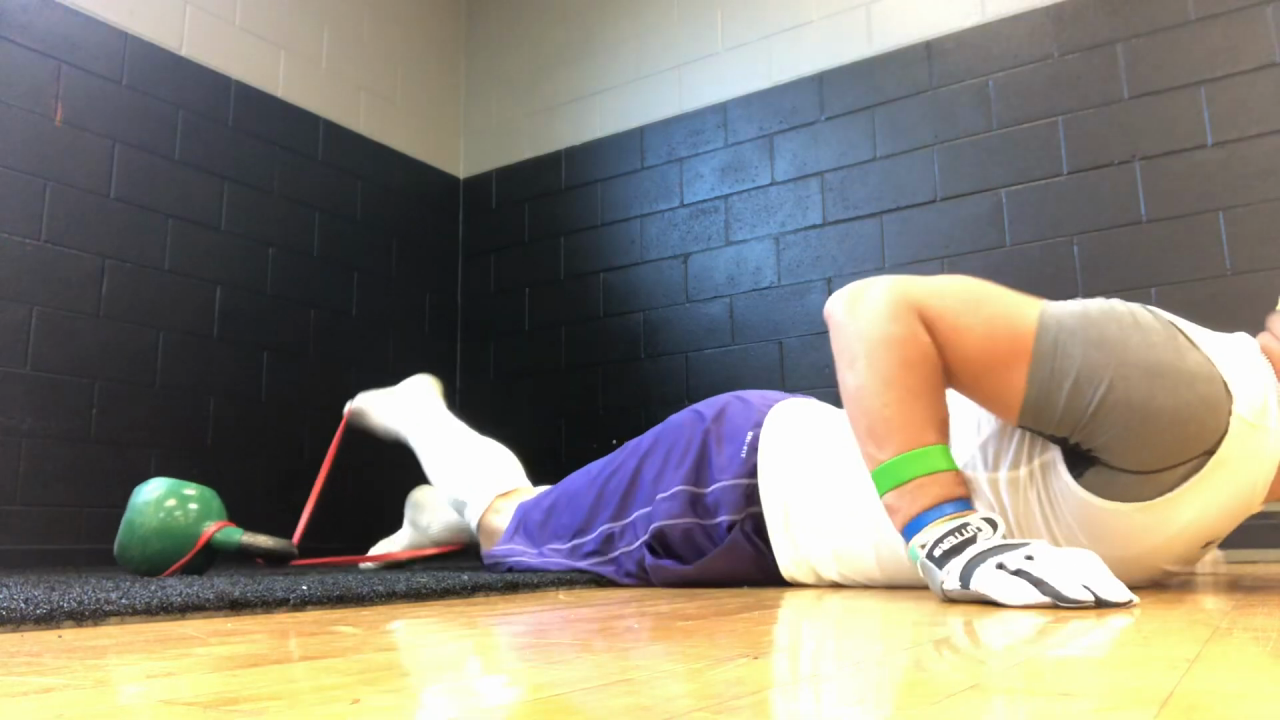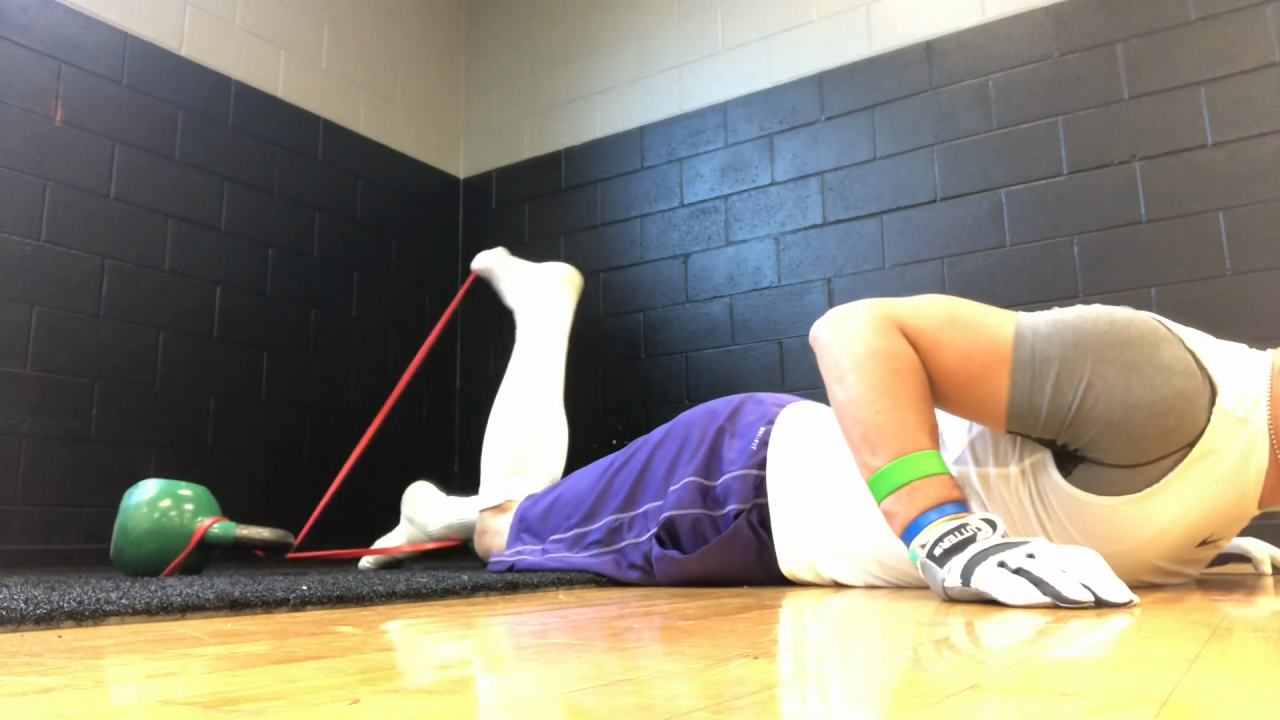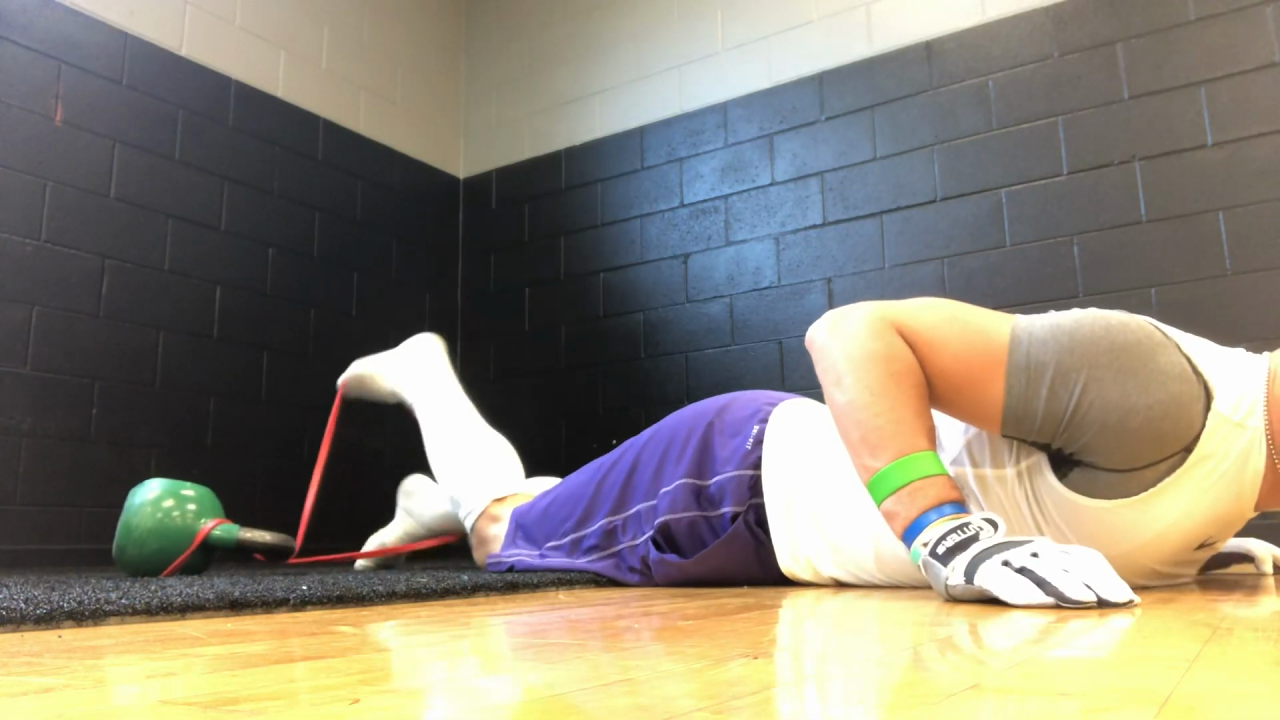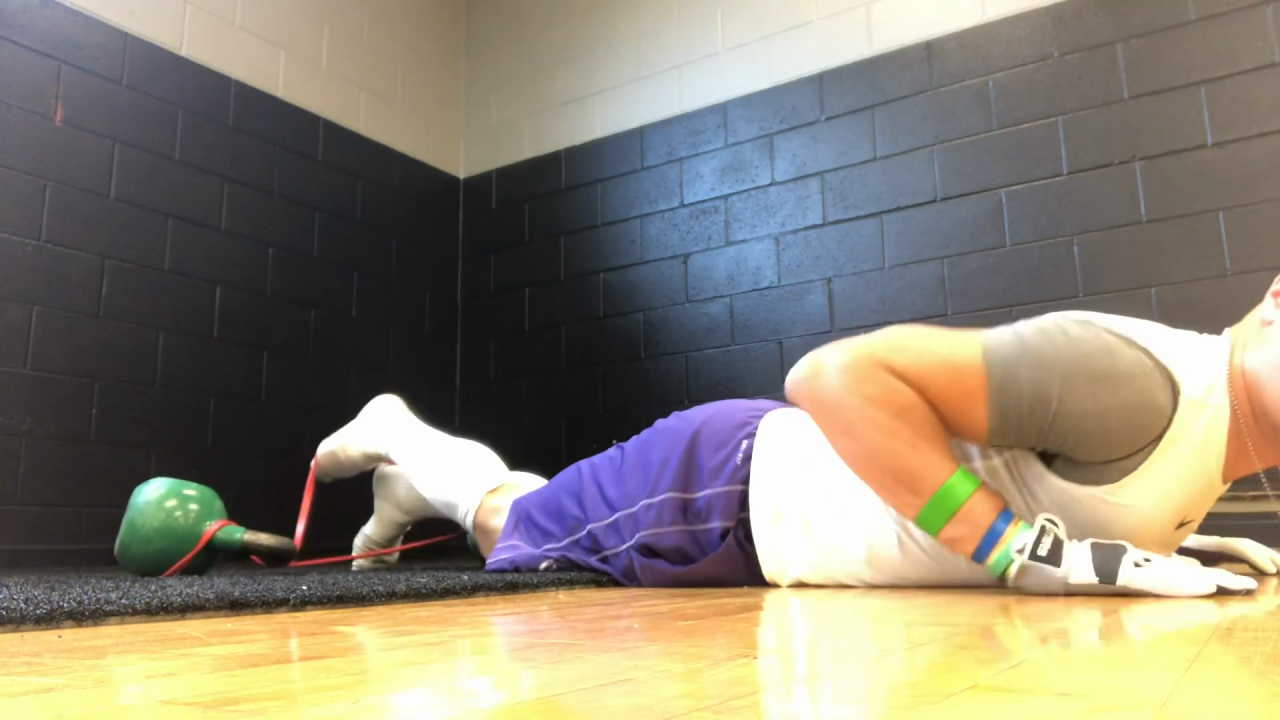
dt=0.7s
person 1, frame 1
right shoulder: (1183, 393)
right elbow: (873, 308)
left wrist: (1153, 530)
right wrist: (948, 537)
left hip: (794, 474)
right hip: (746, 480)
right knee: (507, 522)
left ankle: (441, 511)
right ankle: (419, 413)
person 1, frame 2
right shoulder: (1170, 388)
right elbow: (856, 328)
left wrist: (1189, 535)
right wrist: (950, 537)
left hip: (796, 481)
right hip: (743, 481)
right knee: (508, 530)
left ankle: (437, 511)
right ankle: (548, 301)
person 1, frame 3
right shoulder: (1163, 391)
right elbow: (853, 331)
left wrist: (1179, 545)
right wrist: (952, 539)
left hip: (782, 487)
right hip: (738, 483)
right knee: (505, 536)
left ankle: (435, 502)
right ankle: (423, 374)
person 1, frame 4
right shoulder: (1133, 381)
right elbow: (832, 375)
left wrist: (1158, 539)
right wrist: (1022, 548)
left hip: (772, 481)
right hip: (720, 495)
right knee: (513, 532)
left ankle: (415, 488)
right ankle: (398, 435)
